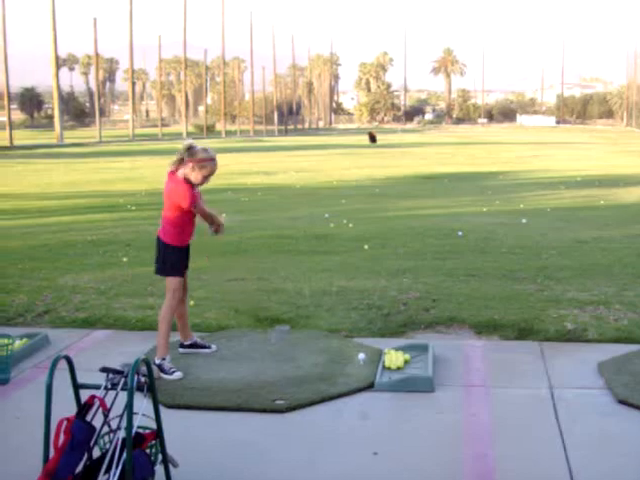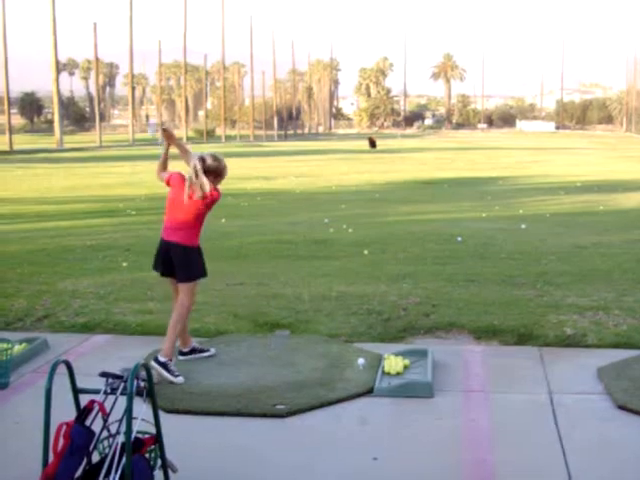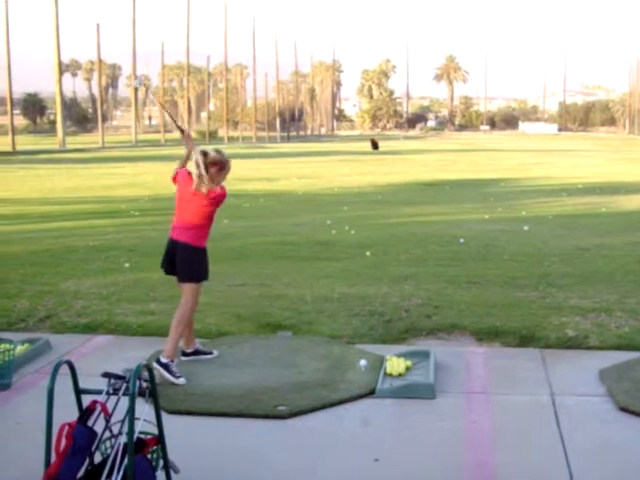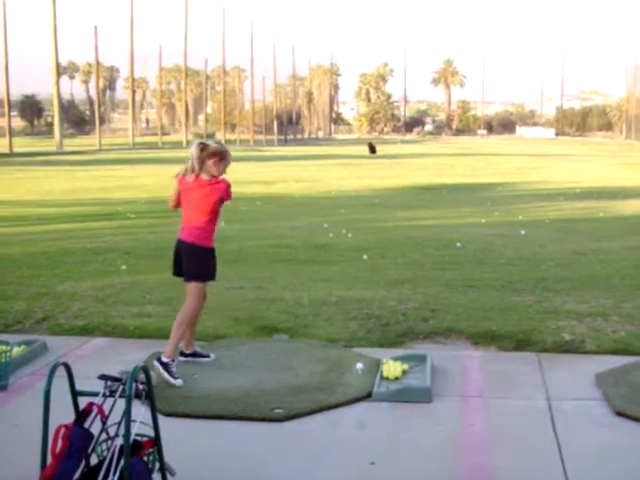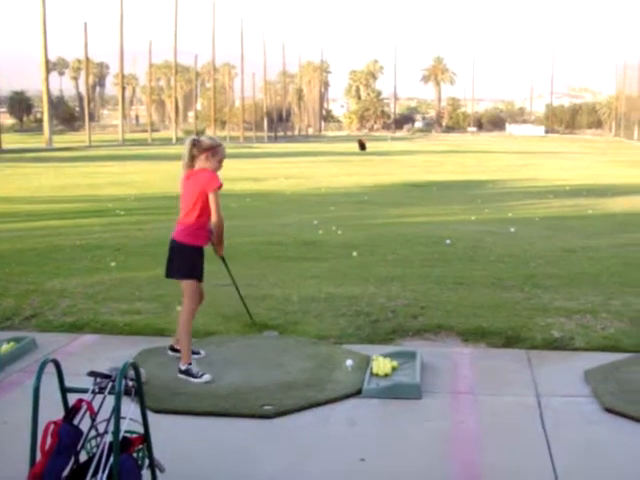
dt=0.3s
person 1, frame 1
left shoulder: (185, 177)
right shoulder: (182, 190)
left elbow: (199, 208)
right elbow: (202, 212)
left wrist: (212, 218)
right wrist: (217, 221)
left hip: (180, 243)
right hip: (171, 245)
left knee: (181, 292)
right knee: (172, 297)
left ankle: (187, 340)
right ankle: (161, 358)
person 1, frame 2
left shoulder: (176, 181)
right shoulder: (212, 197)
left elbow: (160, 172)
right elbow: (192, 161)
left wrist: (167, 145)
right wrist: (177, 143)
left hip: (167, 245)
right hip: (187, 250)
left knee: (181, 298)
right knee: (185, 303)
left ankle: (186, 346)
right ankle: (164, 357)
person 1, frame 3
left shoulder: (183, 178)
right shoulder: (219, 194)
right elbow: (211, 185)
left wrist: (189, 150)
right wrist: (192, 146)
left hip: (175, 244)
right hip: (193, 250)
left knee: (189, 300)
right knee: (188, 303)
left ankle: (190, 347)
right ankle: (166, 358)
person 1, frame 4
left shoulder: (184, 178)
right shoulder: (222, 186)
left elbow: (173, 205)
left hip: (184, 243)
right hip: (200, 248)
left knee: (199, 297)
right knee: (192, 303)
left ankle: (188, 348)
right ankle: (166, 357)
person 1, frame 5
left shoulder: (188, 176)
right shoulder: (210, 177)
right elbow: (217, 219)
left wrist: (206, 232)
right wrist: (219, 243)
left hip: (182, 242)
right hip: (189, 246)
left knee: (197, 296)
right knee: (190, 303)
left ankle: (178, 343)
right ankle: (185, 364)
